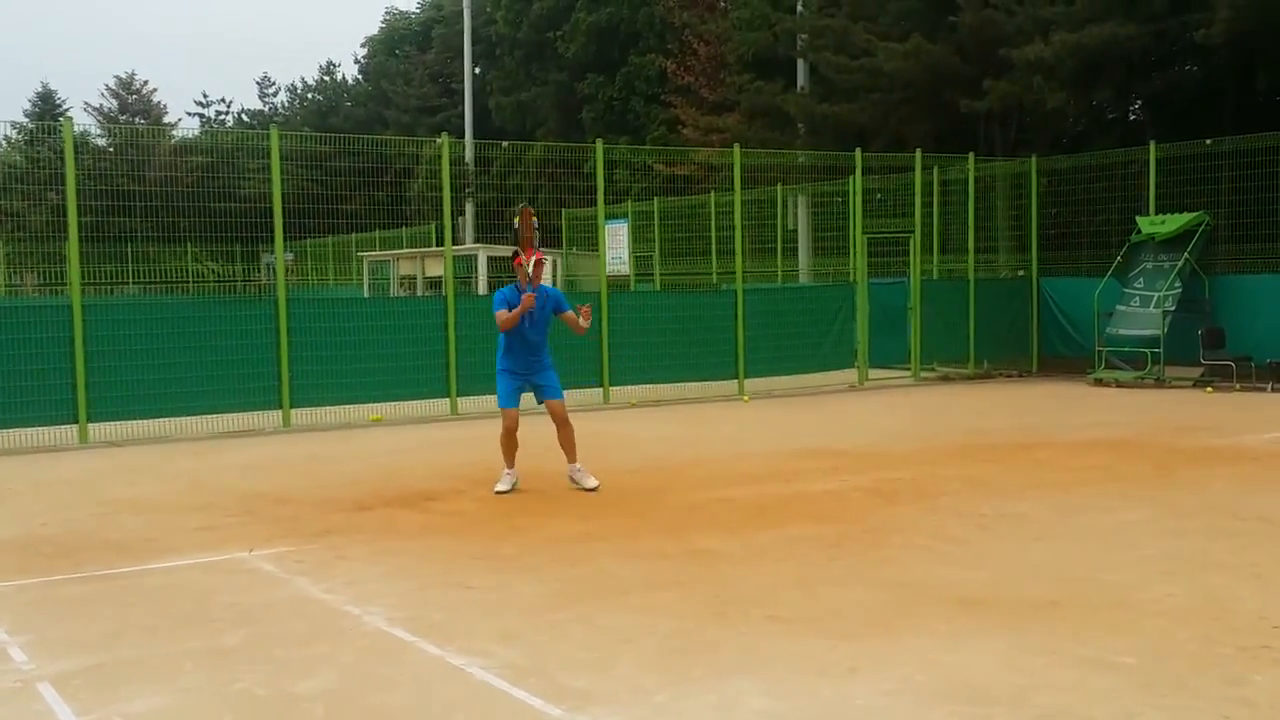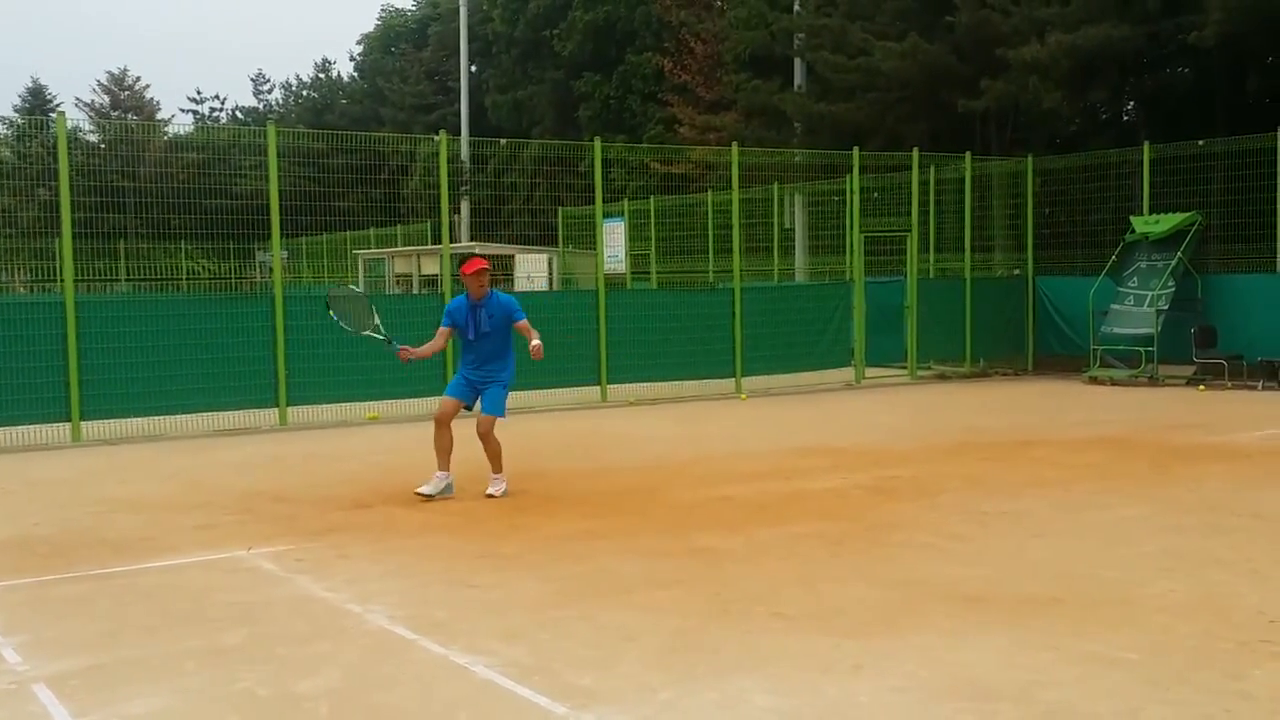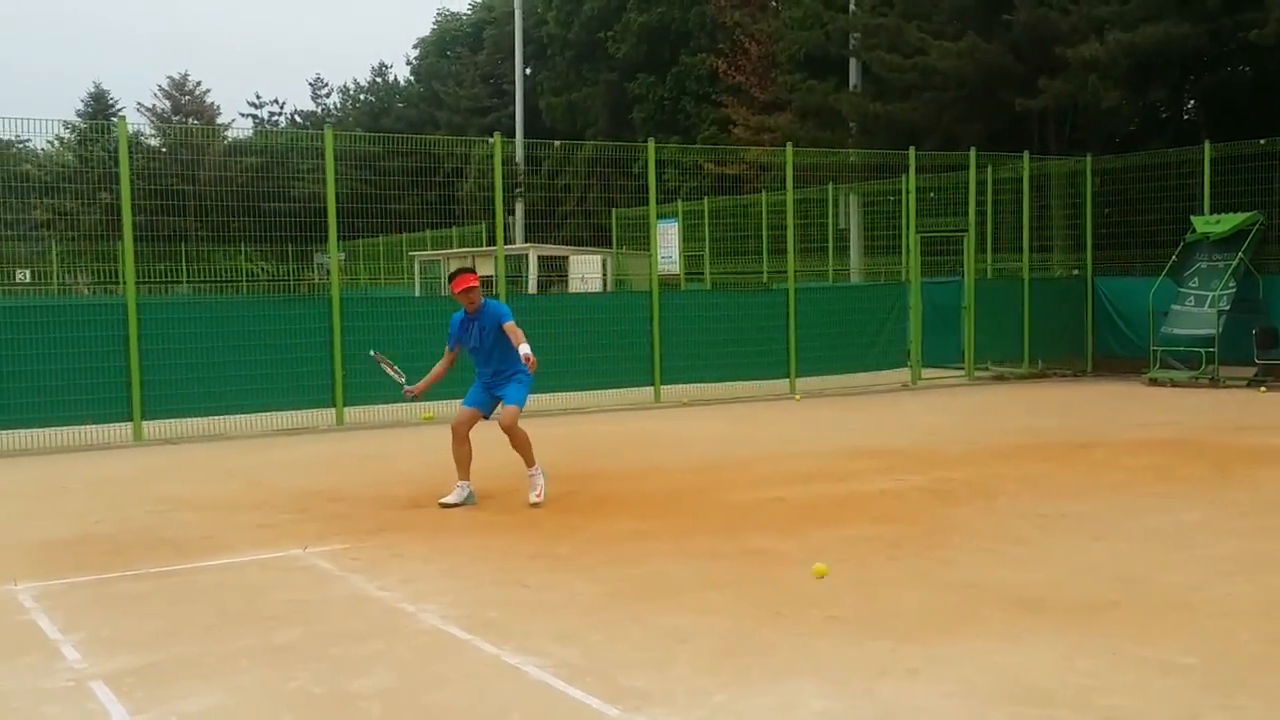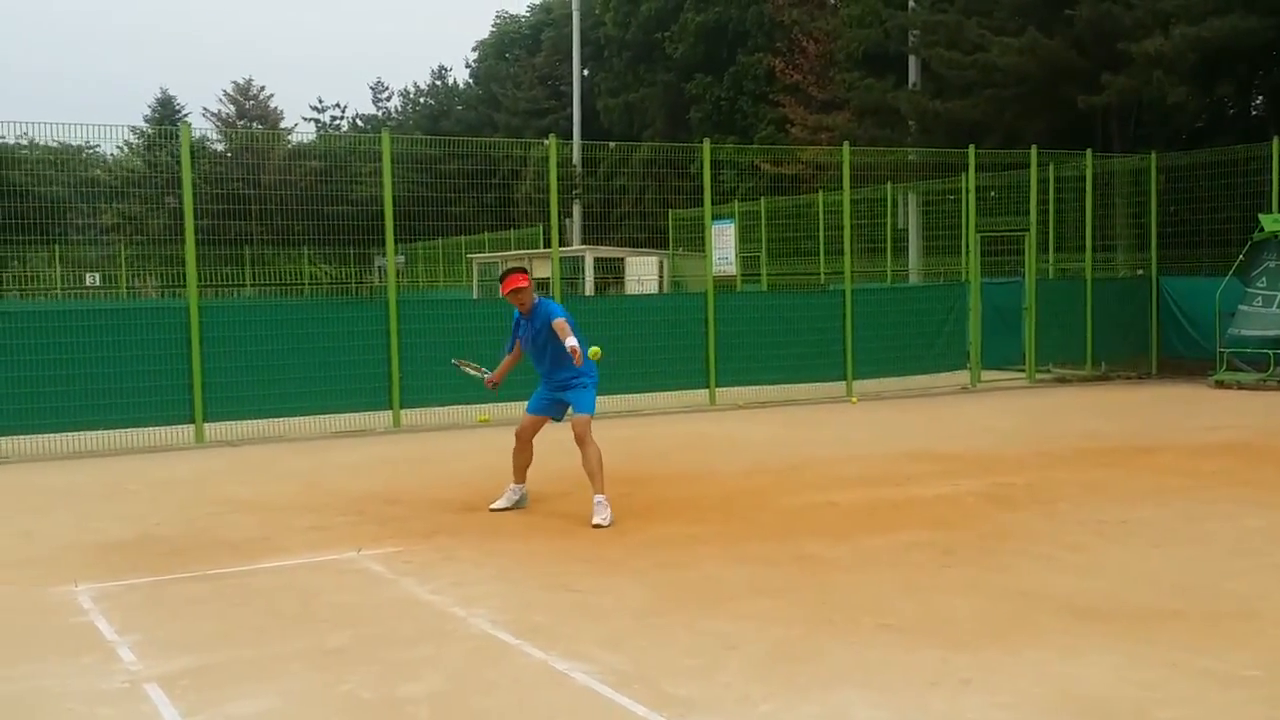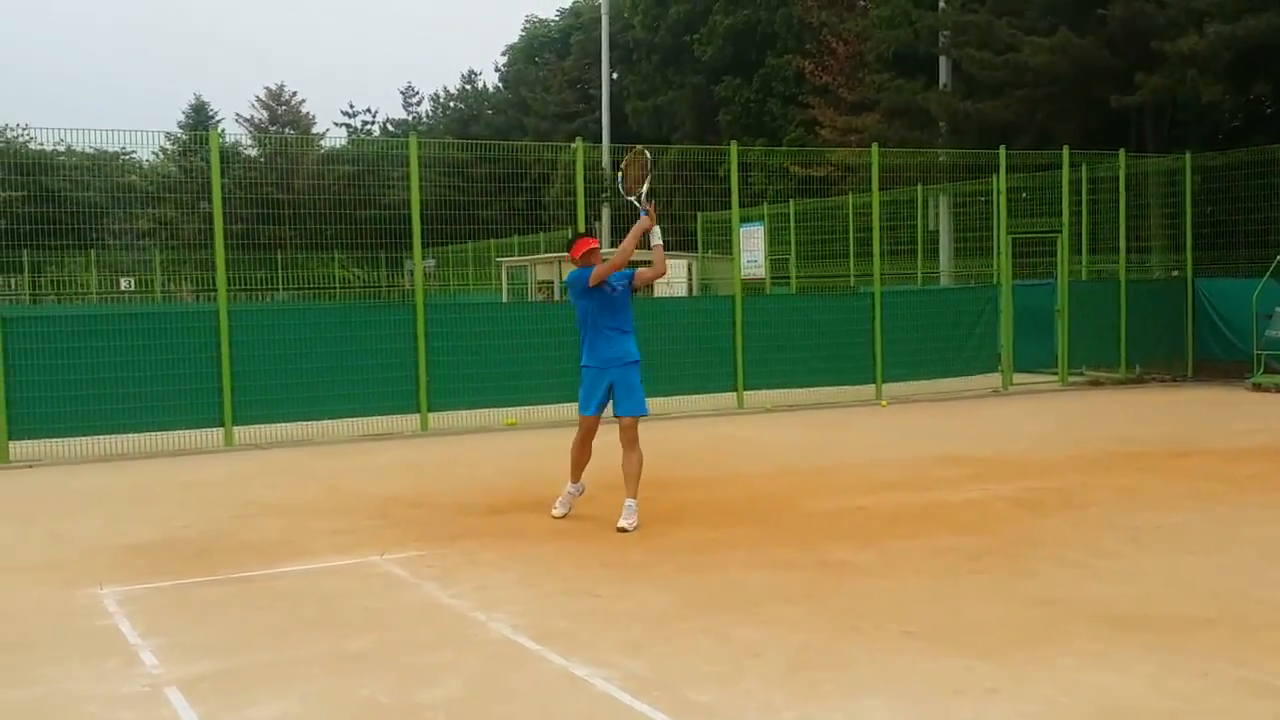
dt=0.4s
person 1, frame 1
left shoulder: (552, 295)
right shoulder: (504, 295)
left elbow: (577, 326)
right elbow: (502, 326)
left wrist: (584, 319)
right wrist: (521, 309)
left hip: (541, 367)
right hip: (510, 369)
left knee: (560, 417)
right knee: (509, 425)
left ankle: (576, 470)
right ankle: (509, 473)
person 1, frame 2
left shoulder: (507, 303)
right shoulder: (454, 307)
left elbow: (527, 330)
right elbow: (438, 343)
left wrist: (534, 342)
right wrist: (415, 353)
left hip: (498, 376)
right hip: (467, 373)
left knee: (484, 430)
right knee: (442, 417)
left ankle: (498, 478)
right ankle: (442, 479)
person 1, frame 3
left shoulder: (497, 308)
right shoulder: (457, 321)
left elbow: (513, 330)
right elbow: (447, 361)
left wrist: (524, 348)
right wrist: (421, 387)
left hip: (514, 376)
right hip: (485, 381)
left knee: (508, 422)
right knee: (459, 427)
left ankle: (534, 472)
right ankle: (464, 488)
person 1, frame 4
left shoulder: (549, 308)
right shoulder: (519, 316)
left elbow: (561, 327)
right elbow: (516, 350)
left wrist: (571, 344)
right wrist: (495, 376)
left hip: (579, 380)
right hip: (550, 384)
left knee: (582, 434)
right knee: (522, 433)
left ankle: (601, 502)
right ankle: (517, 491)
person 1, frame 5
left shoulder: (622, 279)
right shoulder: (577, 280)
left elbow: (658, 270)
right elbow: (615, 262)
left wrist: (653, 228)
right wrist: (638, 230)
left hip: (627, 364)
right hip: (594, 366)
left knee: (629, 435)
right knee: (585, 433)
left ankle: (630, 506)
right ankle: (573, 487)
